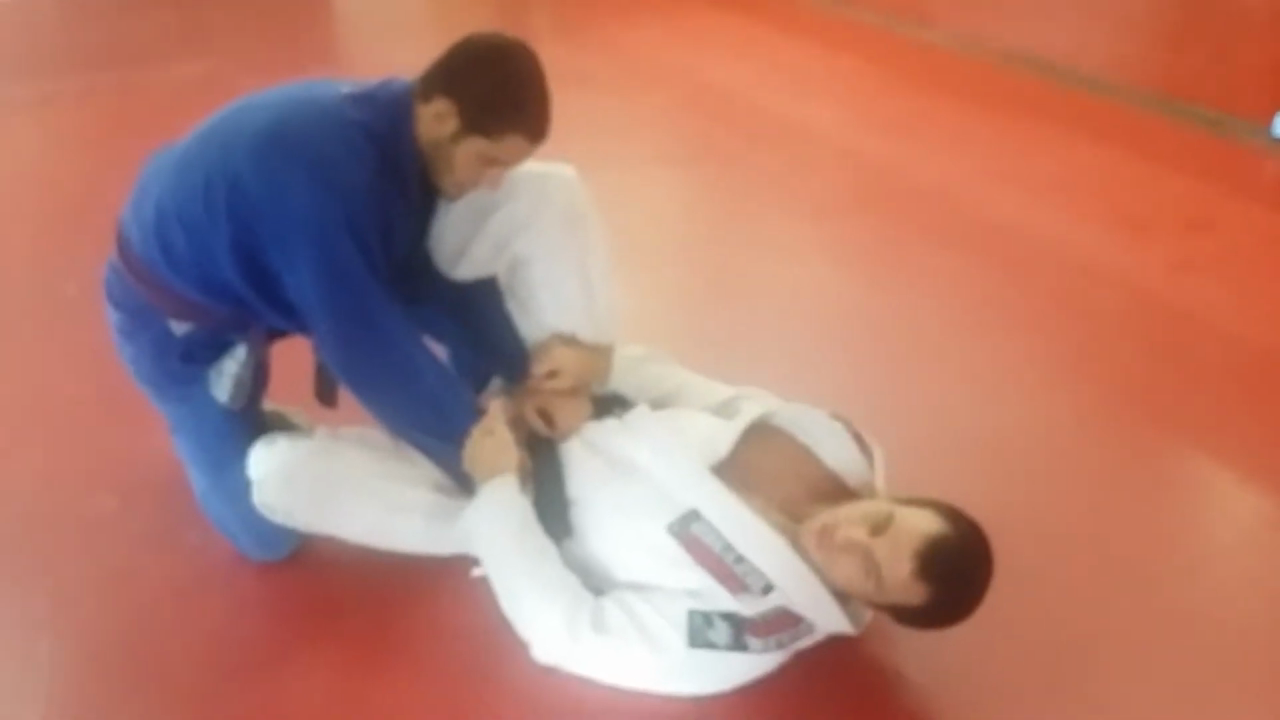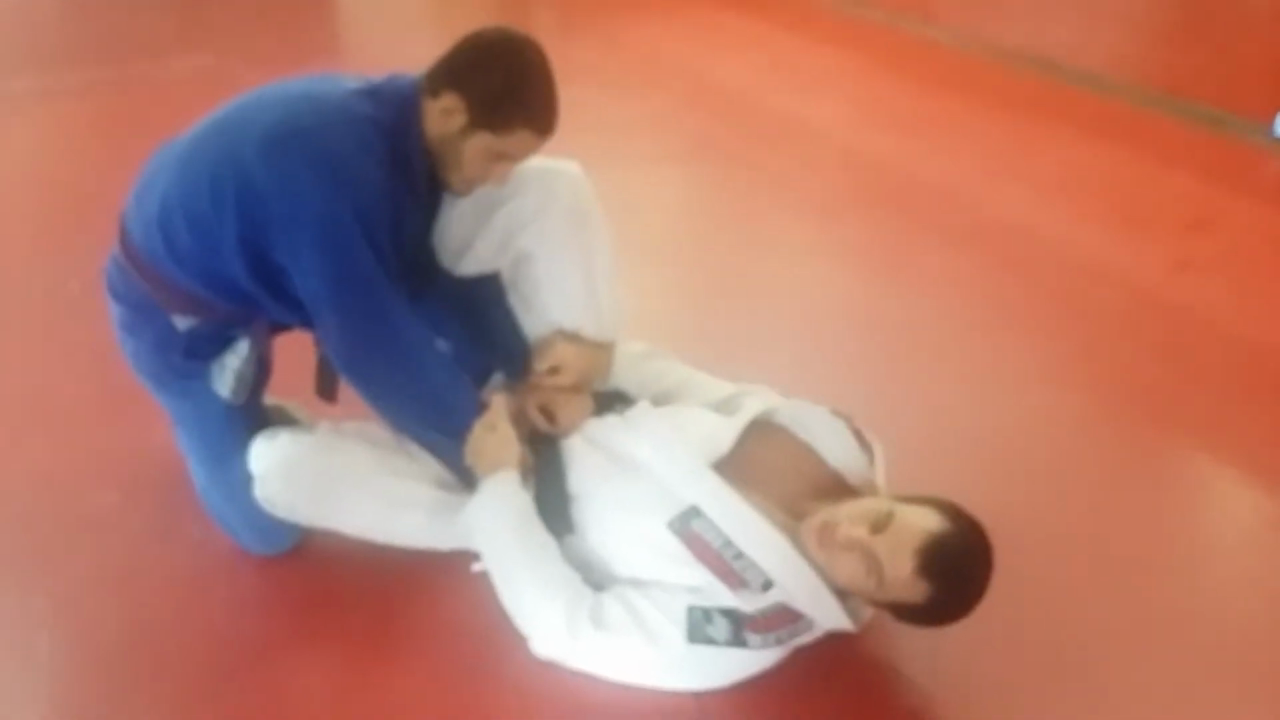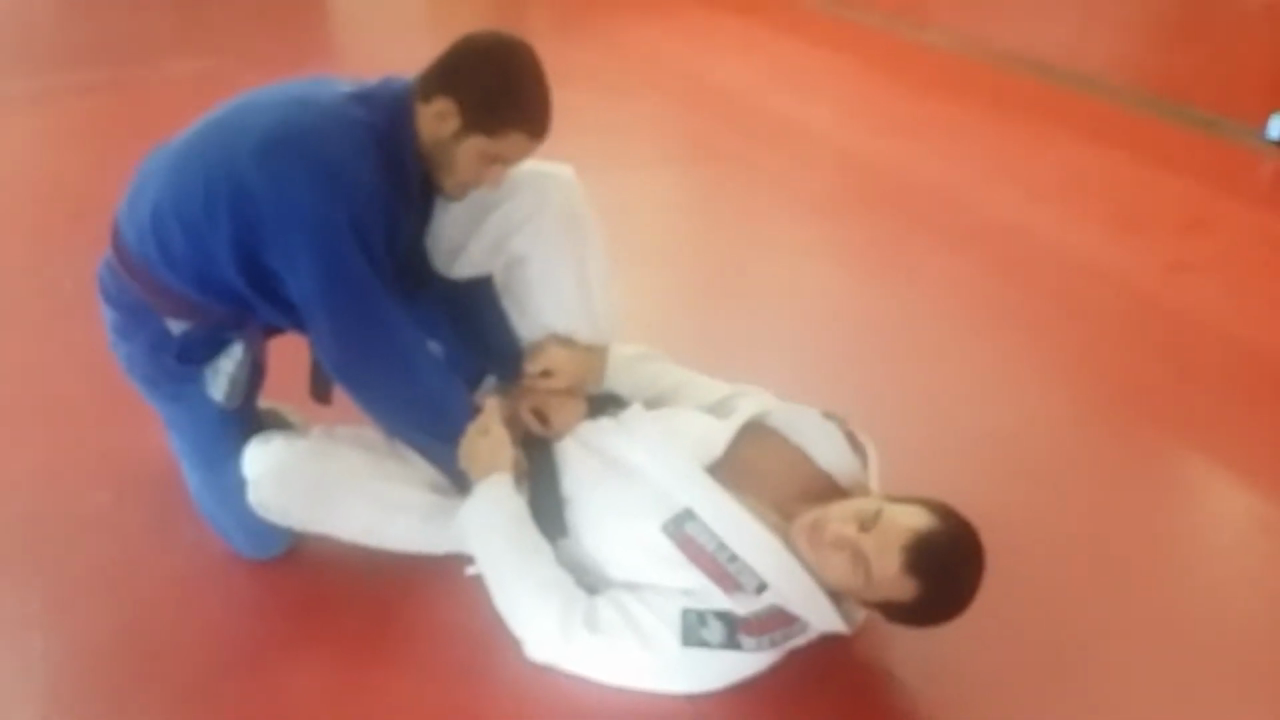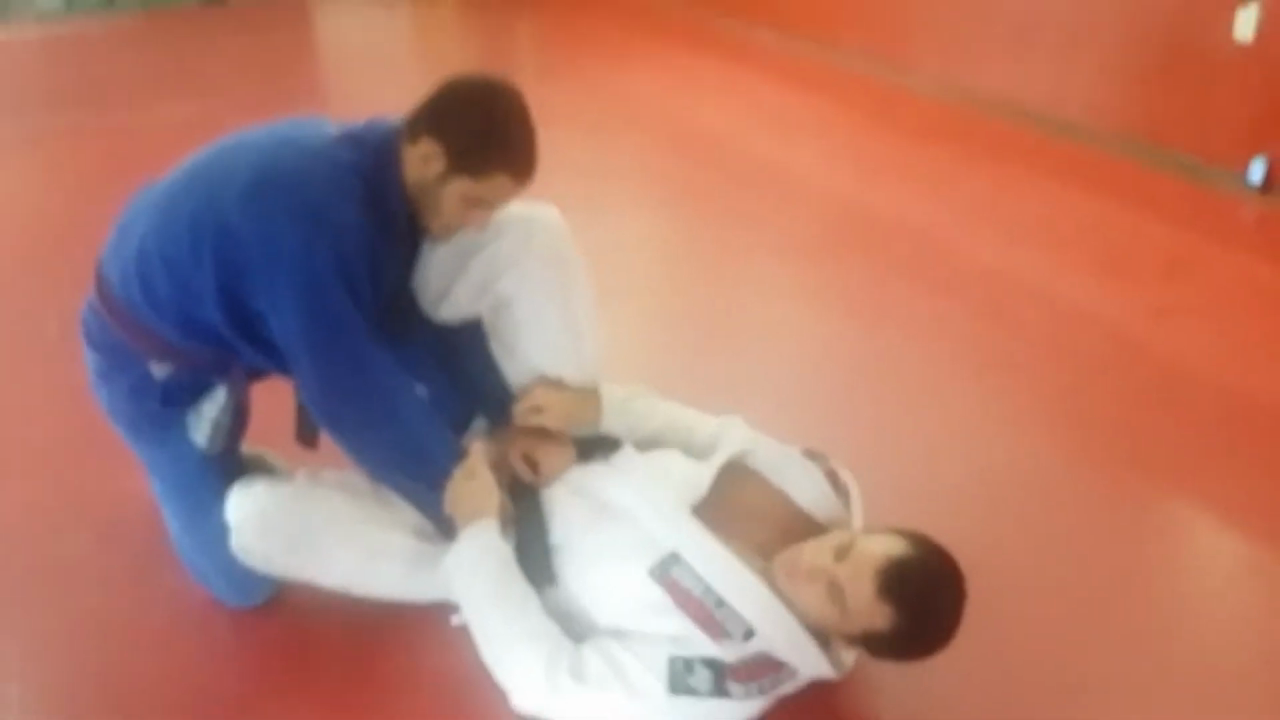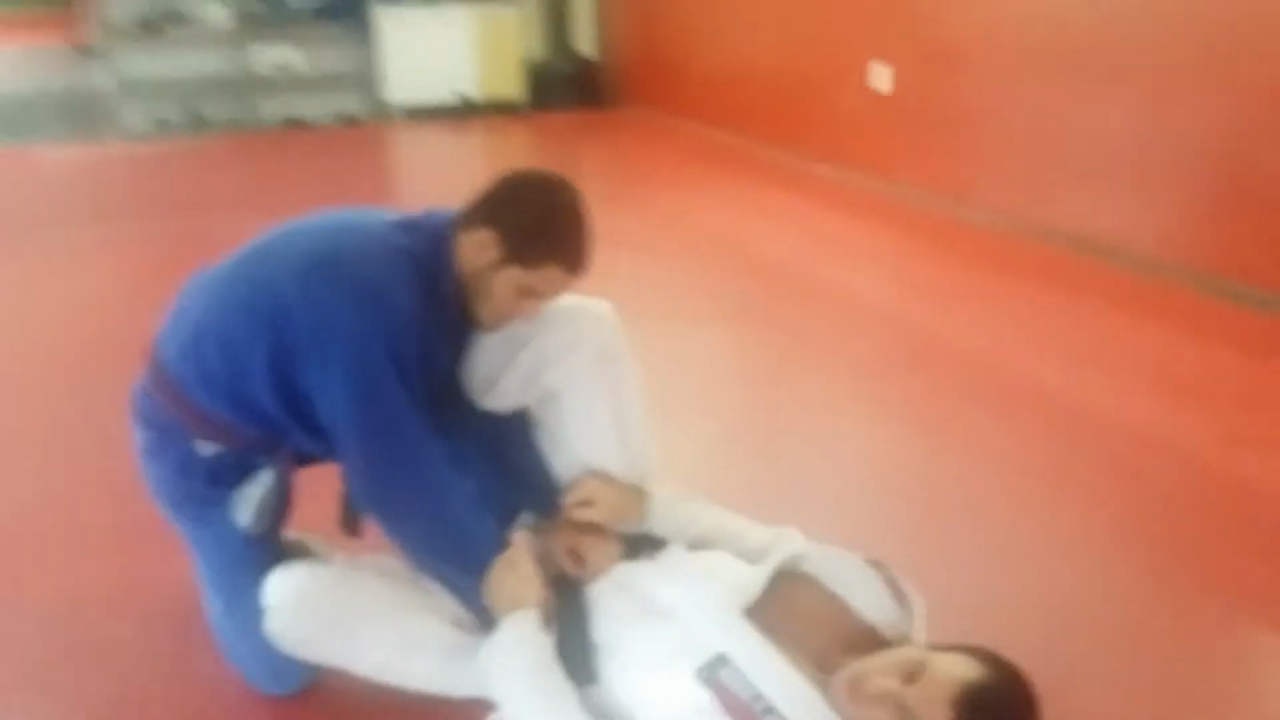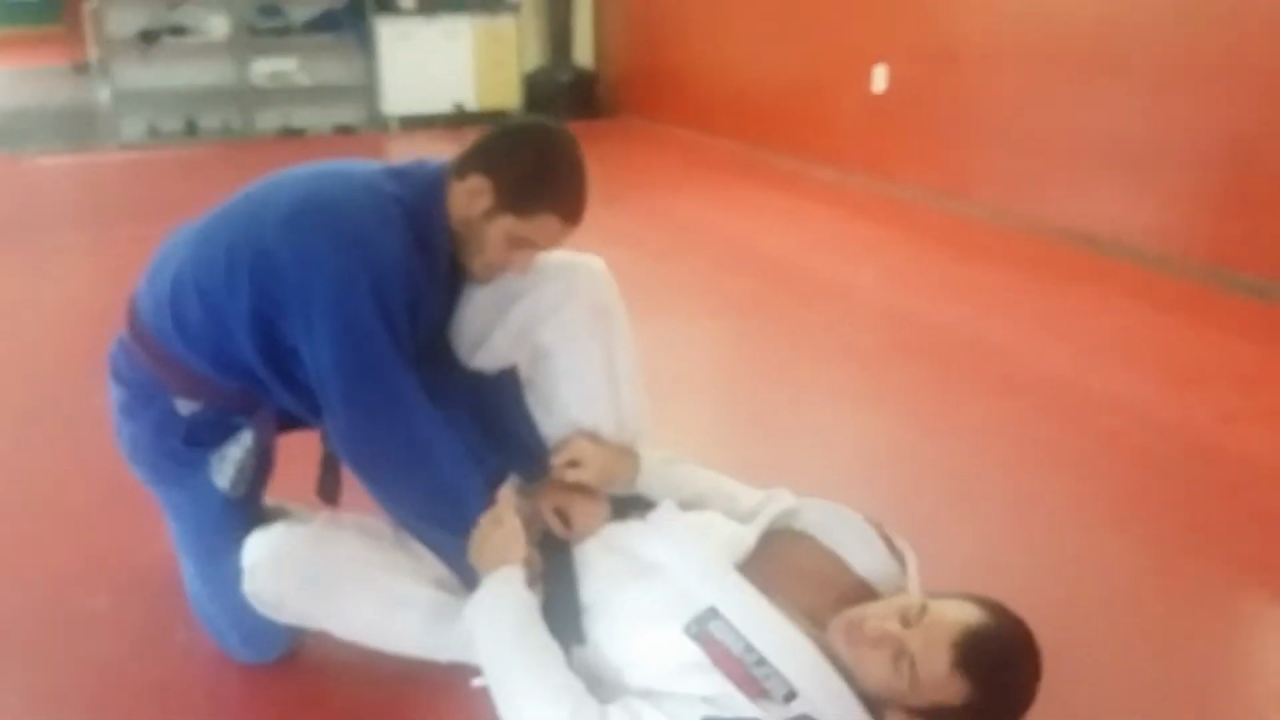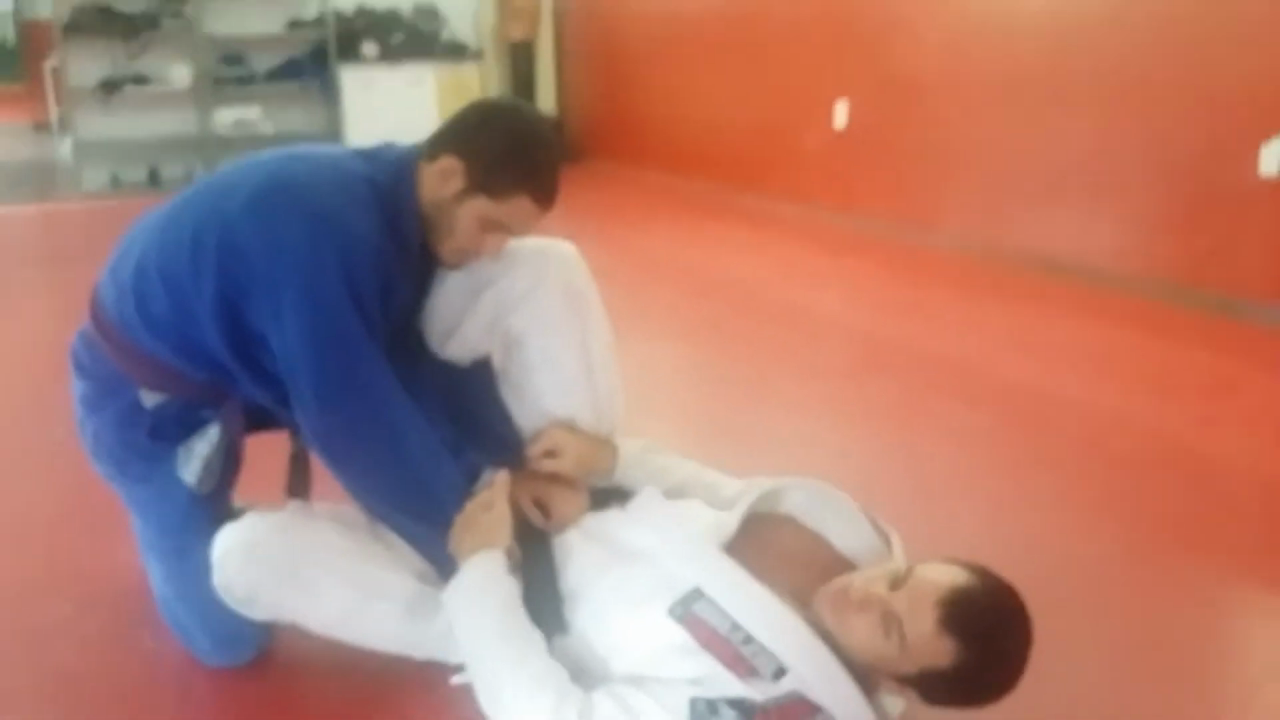
dt=0.4s
person 1, frame 1
left shoulder: (736, 638)
right shoulder: (842, 451)
left elbow: (566, 632)
right elbow: (714, 401)
left wrist: (495, 490)
left hip: (529, 508)
right hip: (566, 398)
left knee: (279, 472)
left ankle: (262, 431)
person 1, frame 2
left shoulder: (739, 634)
right shoulder: (842, 449)
left elbow: (566, 627)
right elbow: (722, 398)
left wrist: (497, 485)
left hip: (527, 502)
right hip: (572, 399)
left knee: (279, 466)
left ankle: (260, 424)
person 1, frame 3
left shoulder: (736, 635)
right shoulder: (836, 449)
left elbow: (561, 630)
right elbow: (727, 402)
left wrist: (489, 487)
right wrist: (596, 366)
left hip: (523, 503)
right hip: (577, 404)
left knee: (271, 469)
left ankle: (256, 426)
person 1, frame 4
right shoulder: (821, 491)
right elbow: (718, 438)
left wrist: (477, 534)
right wrist: (595, 406)
left hip: (511, 552)
right hip: (580, 461)
left knee: (255, 514)
person 1, frame 5
right shoulder: (877, 600)
right elbow: (759, 547)
left wrist: (517, 625)
right wrist: (643, 505)
left hip: (551, 646)
right hip: (618, 552)
left knee: (293, 597)
person 1, frame 6
right shoulder: (869, 553)
right elbow: (750, 509)
left wrist: (500, 583)
right wrist: (629, 469)
left hip: (534, 603)
right hip: (604, 514)
left knee: (274, 559)
person 1, frame 7
right shoulder: (848, 534)
left wrist: (479, 571)
right wrist: (611, 458)
left hip: (513, 594)
right hip: (587, 508)
left knee: (246, 554)
person 2, frame 1
left shoulder: (392, 128)
right shoulder: (324, 172)
left elbow: (432, 274)
right elbow: (369, 345)
left wrist: (518, 367)
left hip: (255, 278)
right hip: (177, 312)
right knee: (268, 533)
right ankle: (213, 422)
person 2, frame 2
left shoulder: (397, 121)
right shoulder: (332, 168)
left elbow: (433, 271)
right elbow: (376, 344)
left wrist: (521, 364)
left hip: (257, 270)
right hip: (178, 305)
right knee: (270, 528)
right ankle: (215, 419)
person 2, frame 3
left shoulder: (390, 125)
right shoulder: (325, 172)
left elbow: (429, 273)
right elbow: (369, 349)
left wrist: (515, 367)
left hip: (250, 272)
right hip: (172, 309)
right knee: (261, 531)
right ankle: (207, 423)
person 2, frame 4
left shoulder: (376, 168)
right shoulder: (310, 214)
left elbow: (416, 317)
right elbow: (355, 391)
left wrist: (506, 415)
left hip: (235, 313)
right hip: (155, 353)
right knee: (245, 578)
person 2, frame 5
left shoulder: (431, 261)
right shoulder: (365, 296)
left elbow: (469, 408)
right elbow: (400, 476)
left wrist: (547, 513)
left hip: (290, 401)
right hip: (205, 435)
right knee: (280, 666)
right ankle: (231, 553)
person 2, frame 6
left shoulder: (428, 214)
right shoulder: (353, 245)
left elbow: (458, 369)
right elbow: (386, 433)
left wrist: (541, 475)
left hip: (278, 361)
right hip: (184, 393)
right knee: (260, 635)
right ankle: (210, 516)
person 2, frame 7
left shoulder: (401, 205)
right shoulder: (322, 229)
left elbow: (431, 365)
right elbow: (357, 421)
left wrist: (513, 468)
left hip: (248, 354)
right hip: (149, 389)
right knee: (228, 638)
right ankle: (176, 518)
